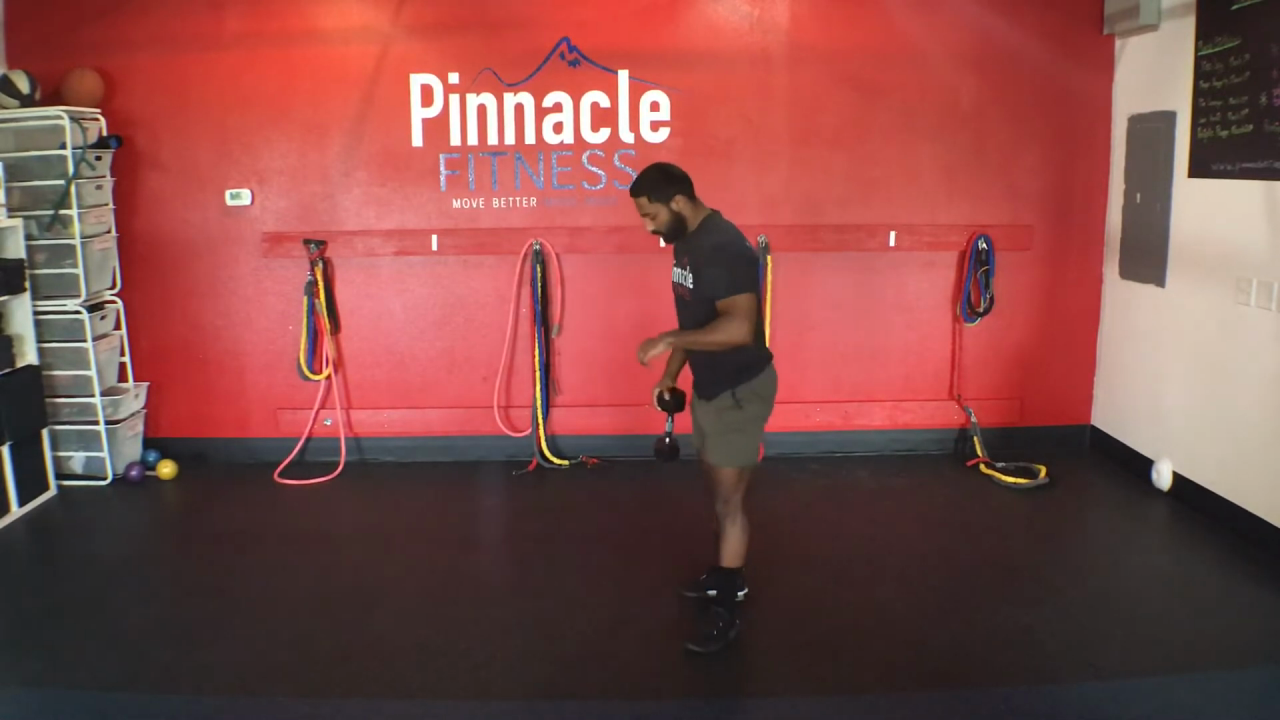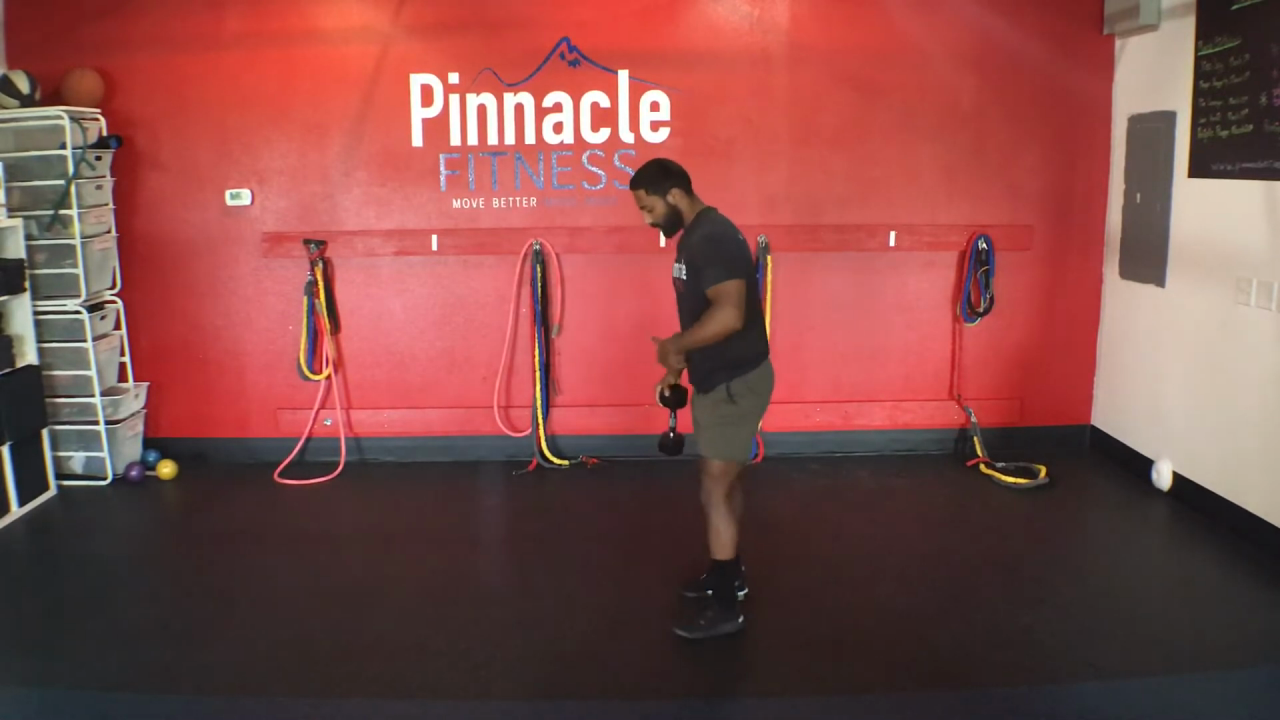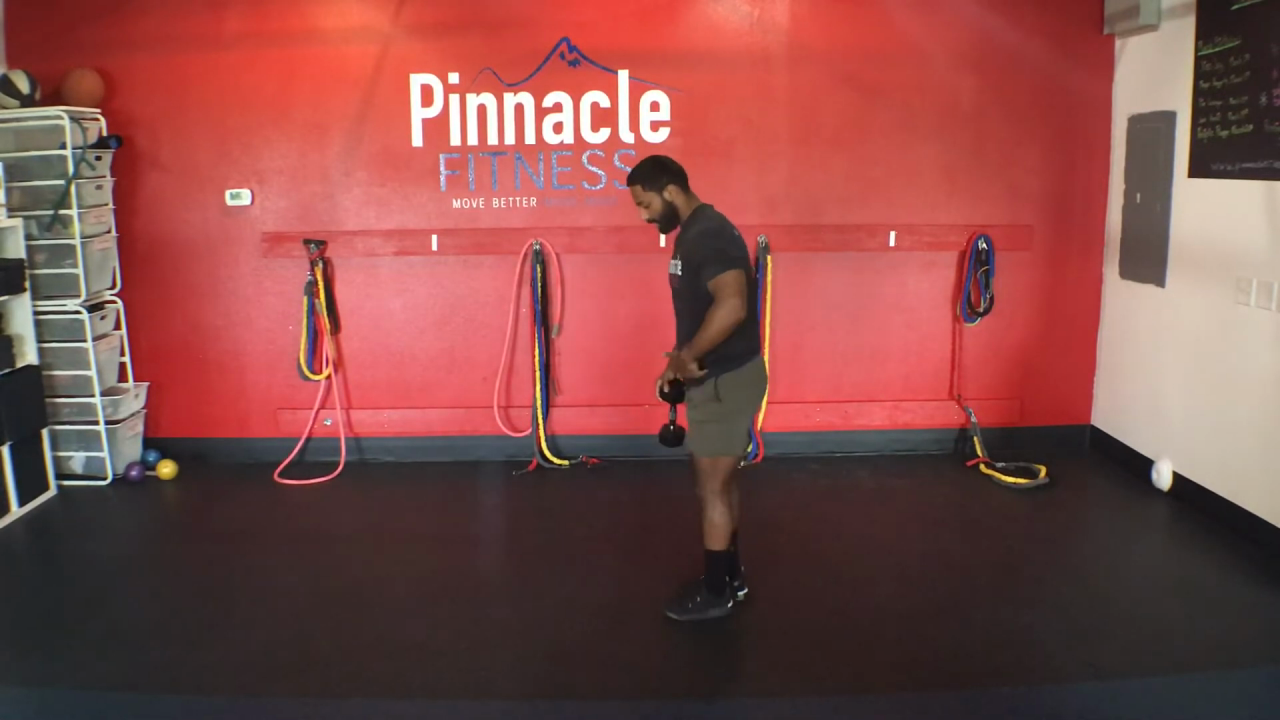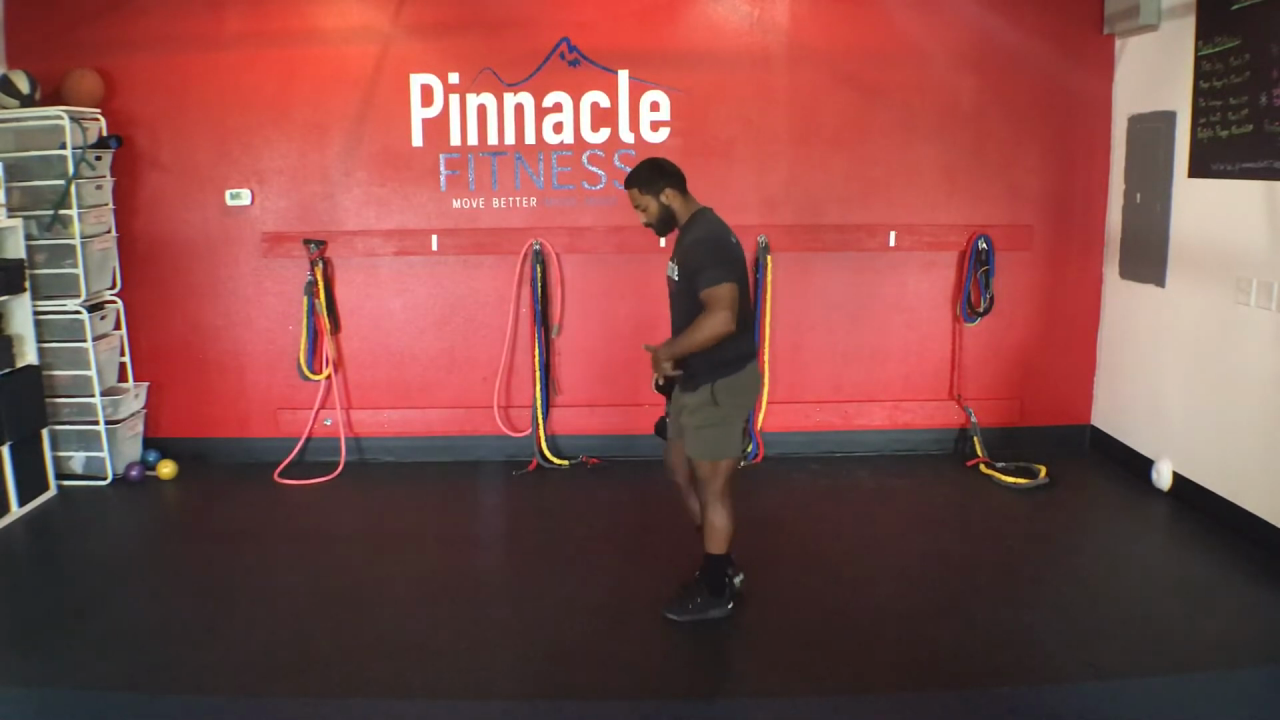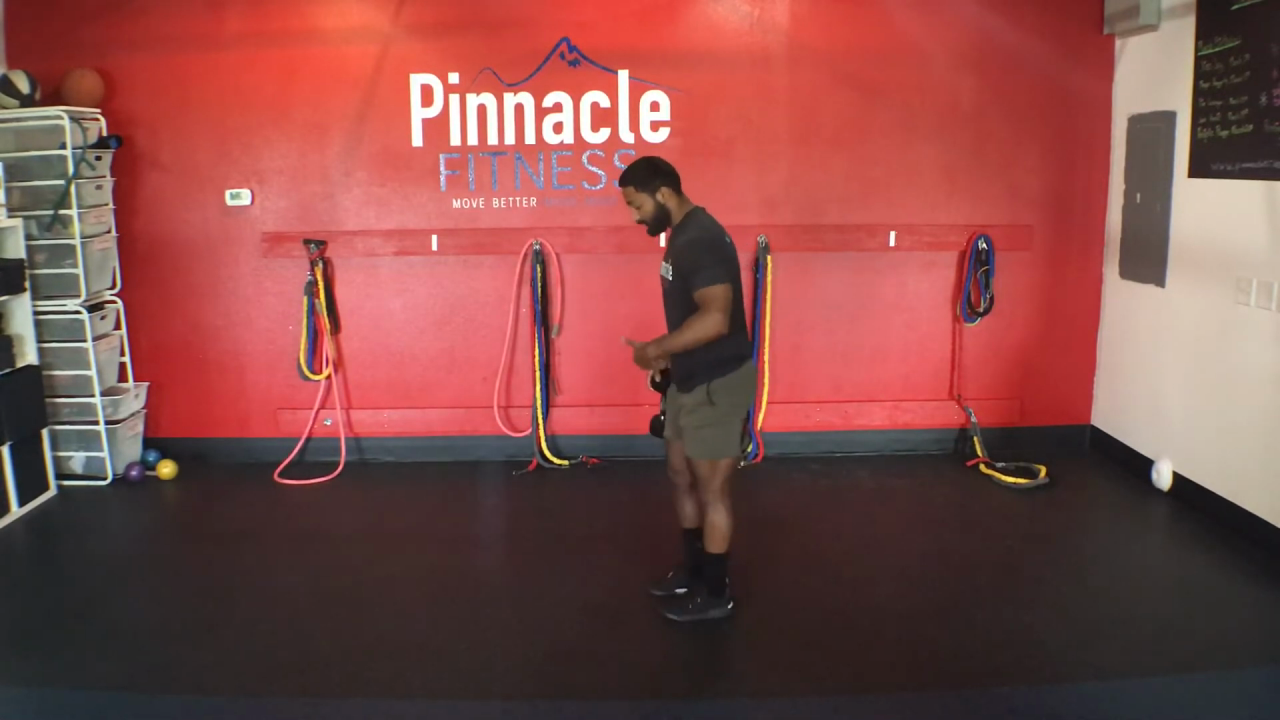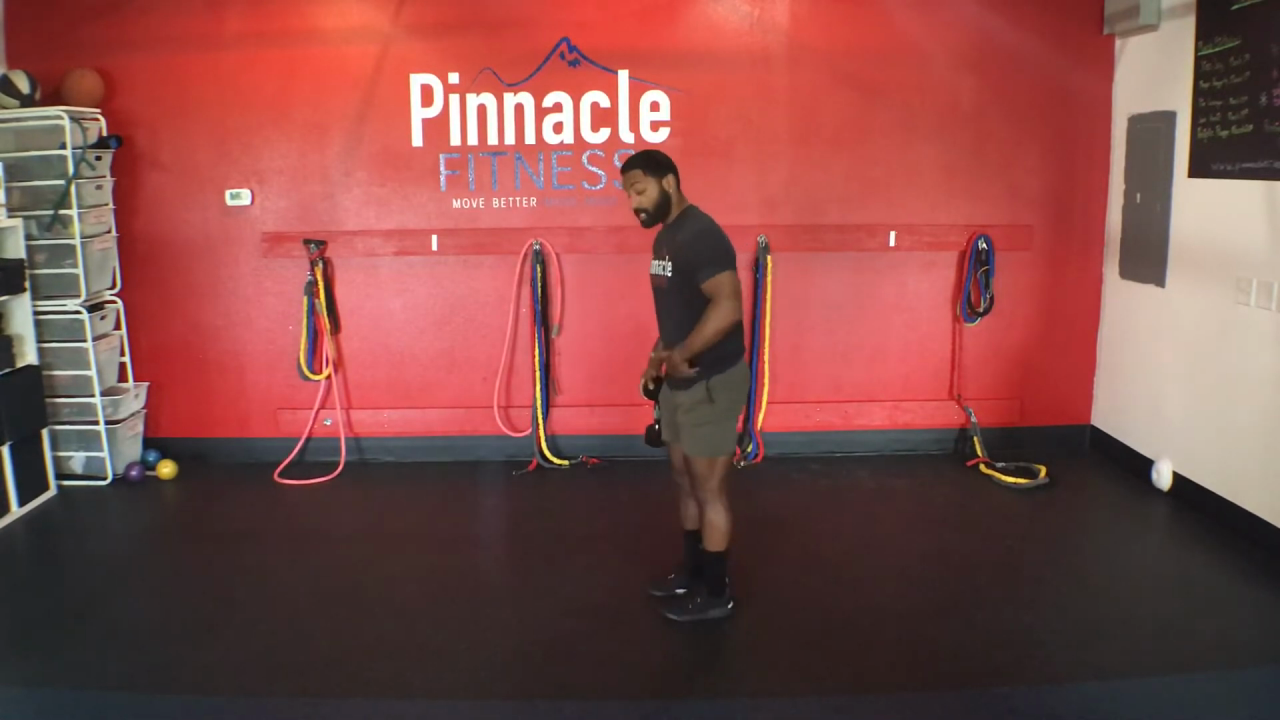
dt=0.2s
person 1, frame 1
left shoulder: (723, 248)
right shoulder: (685, 241)
left elbow: (740, 328)
left wrist: (669, 339)
right wrist: (671, 371)
left hip: (740, 390)
right hip: (709, 385)
left knee: (728, 500)
right knee: (717, 486)
left ankle: (726, 612)
right ankle: (728, 573)
person 1, frame 2
left shoulder: (714, 239)
right shoulder: (691, 236)
left elbow: (729, 315)
left wrist: (676, 345)
right wrist: (676, 368)
left hip: (737, 384)
right hip: (714, 380)
left knee: (715, 493)
right knee: (722, 484)
left ankle: (725, 605)
right ankle: (729, 573)
person 1, frame 3
left shoulder: (708, 235)
right shoulder: (692, 232)
left elbow: (732, 305)
left wrist: (690, 355)
right wrist: (678, 362)
left hip: (728, 380)
right hip: (713, 376)
left knee: (711, 488)
right knee: (720, 481)
left ankle: (716, 591)
right ankle: (730, 574)
person 1, frame 4
left shoulder: (706, 241)
right shoulder: (691, 234)
left elbow: (722, 318)
left wrist: (667, 352)
right wrist: (672, 357)
left hip: (722, 384)
right hip: (699, 379)
left knee: (711, 489)
right knee: (680, 472)
left ankle: (716, 592)
right ankle: (722, 567)
person 1, frame 5
left shoulder: (701, 240)
right shoulder: (683, 235)
left elbow: (715, 319)
left wrist: (655, 348)
right wrist: (667, 355)
left hip: (718, 383)
right hip: (690, 379)
left knee: (710, 489)
right knee: (683, 478)
left ankle: (715, 593)
right ankle: (694, 569)
person 1, frame 6
left shoulder: (700, 236)
right shoulder: (666, 236)
left elbow: (727, 307)
left wrist: (682, 355)
right wrist: (660, 358)
left hip: (712, 382)
right hip: (681, 380)
left knee: (708, 488)
right knee: (684, 479)
left ankle: (716, 593)
right ankle: (693, 571)
